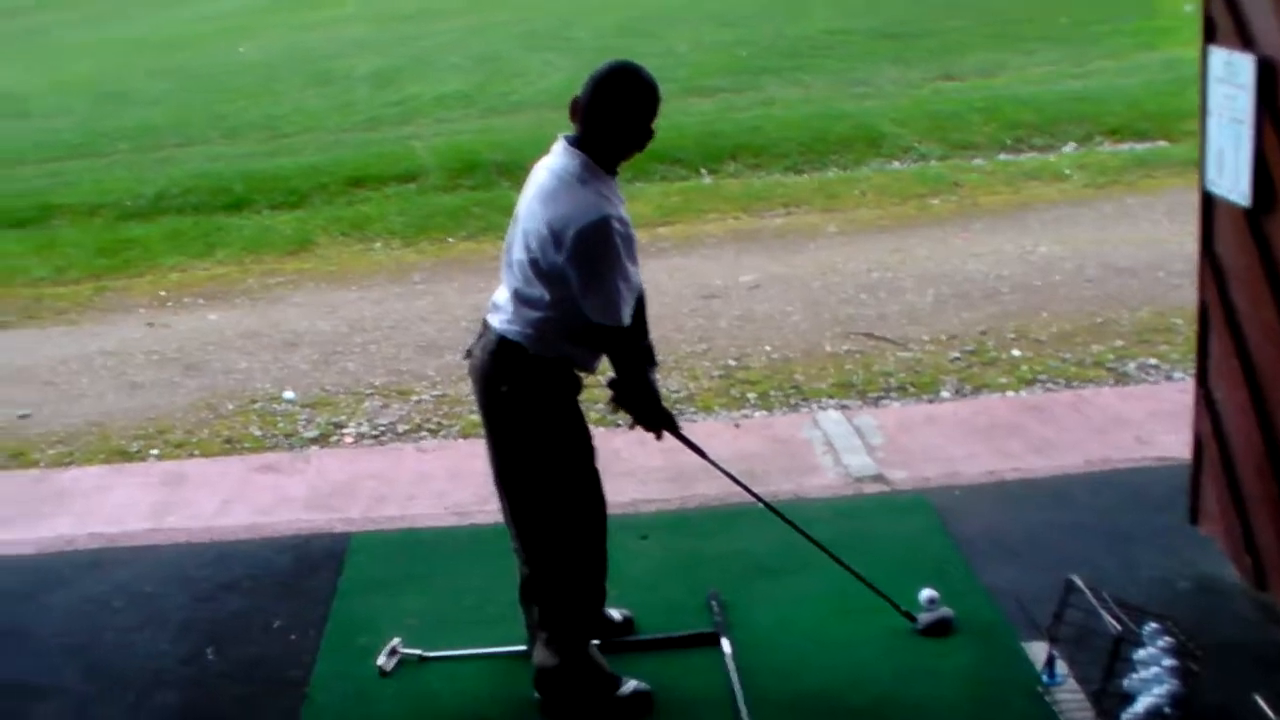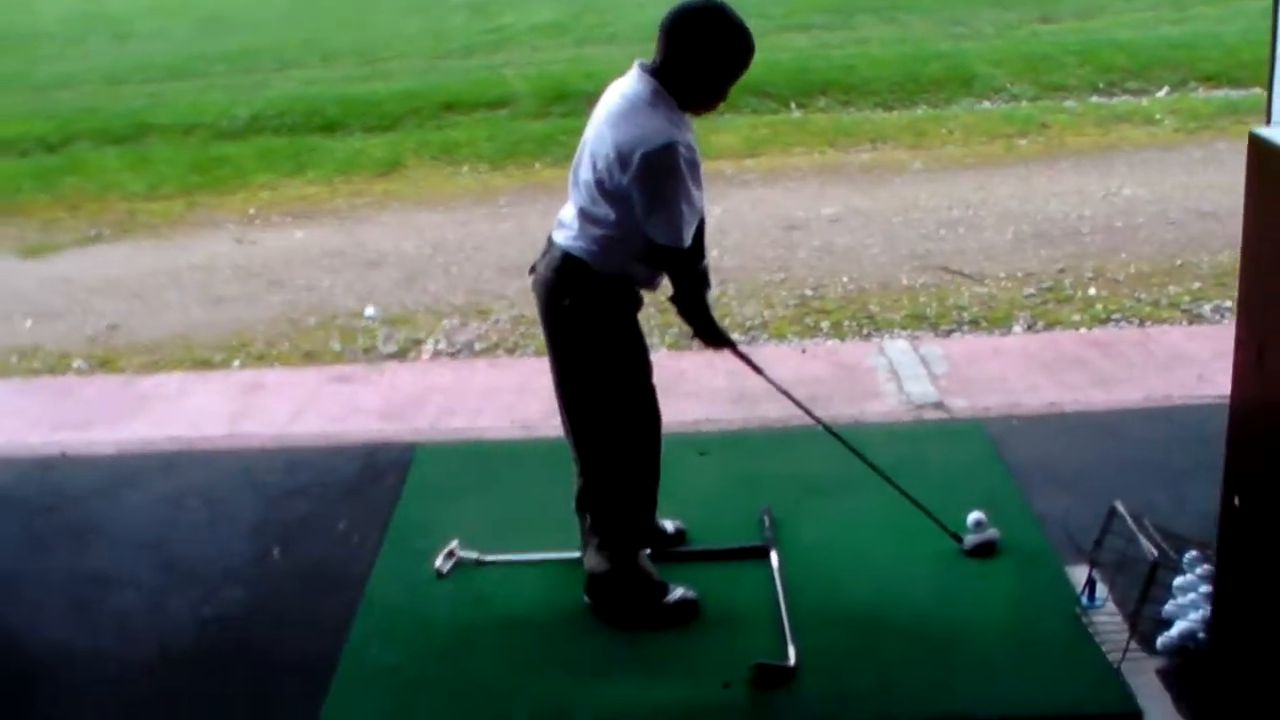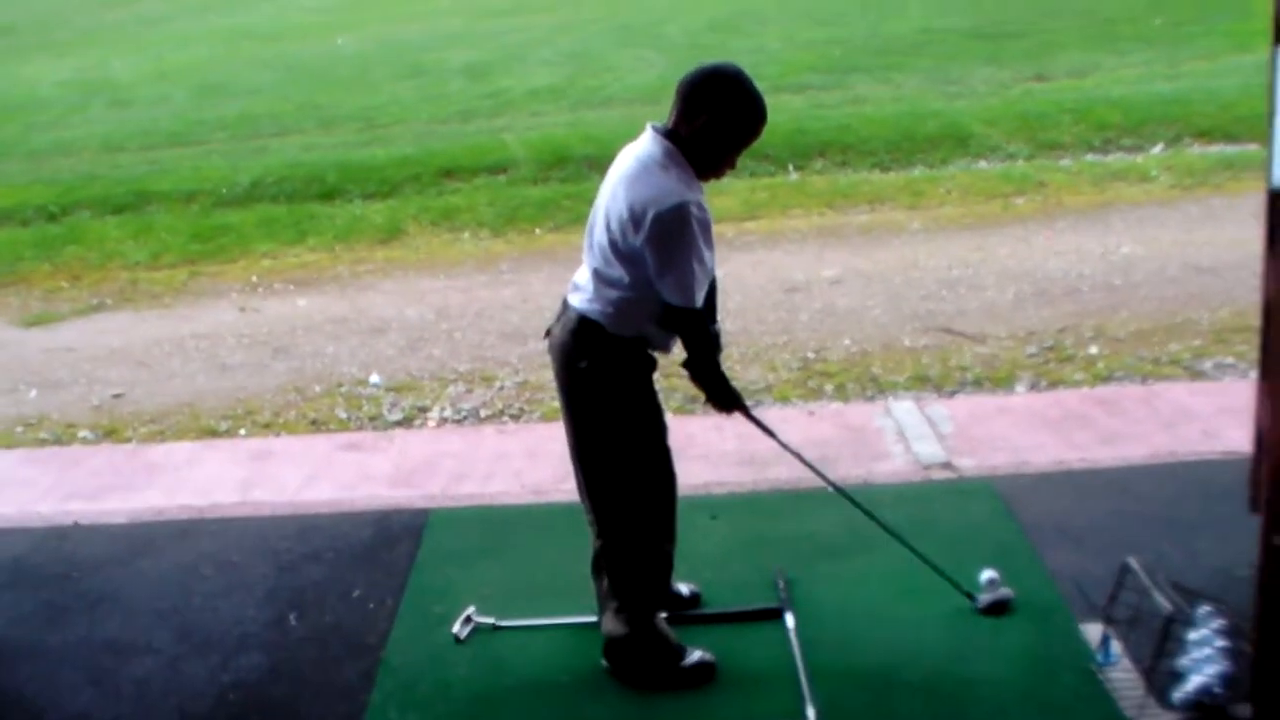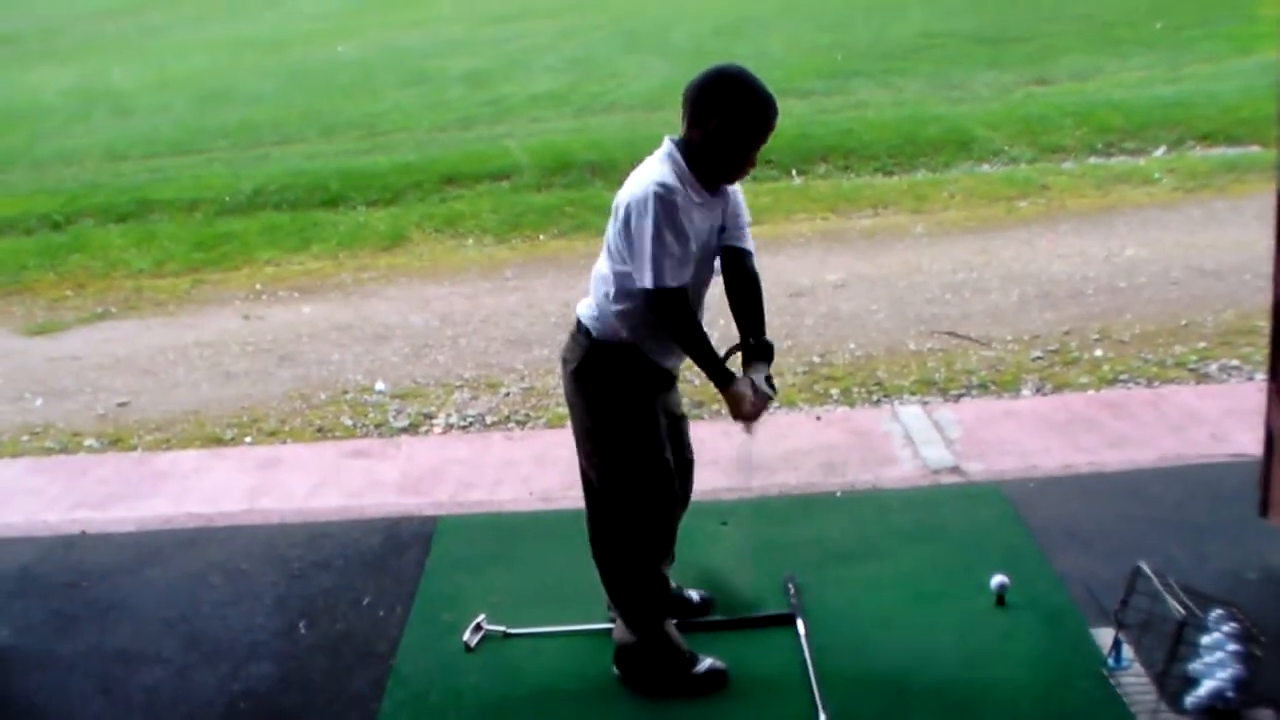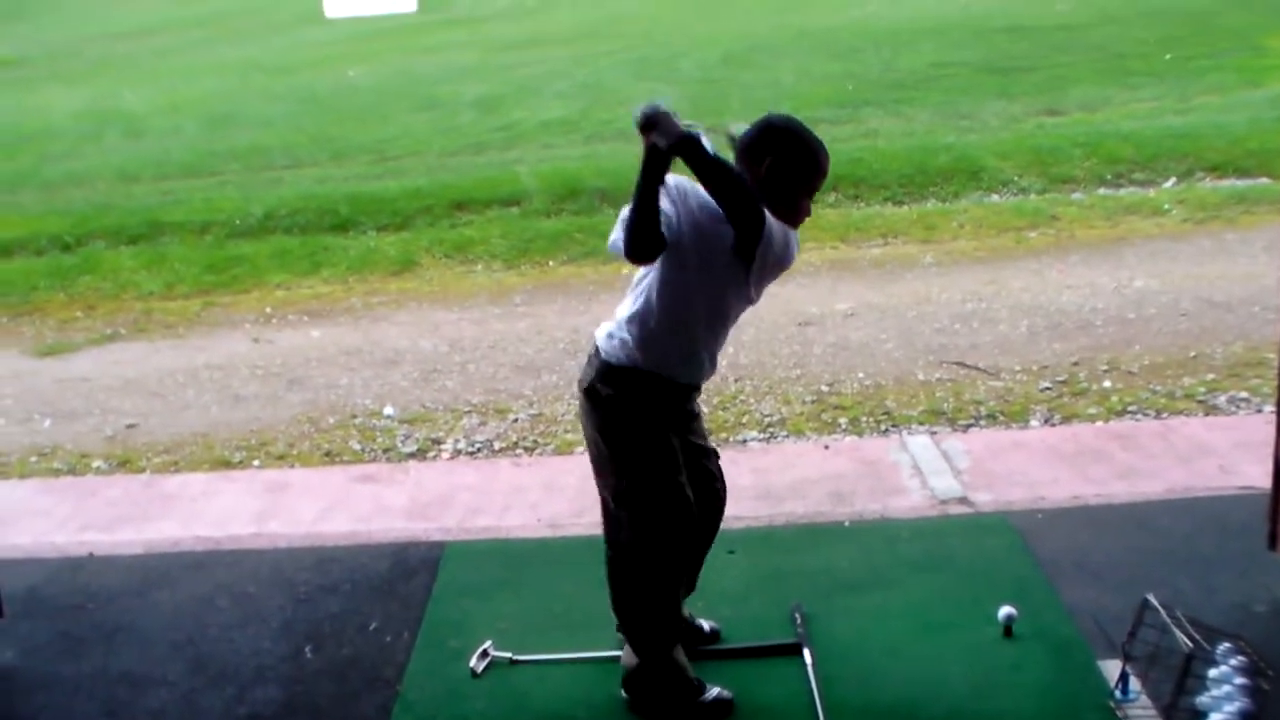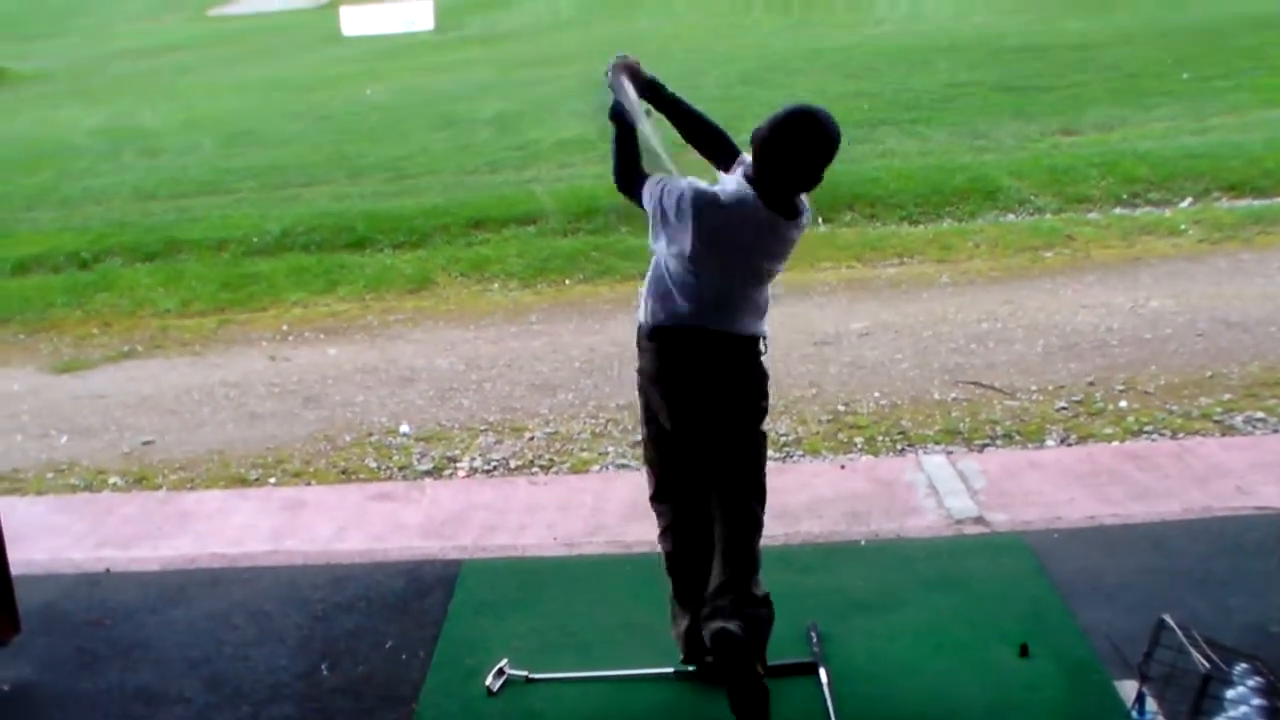
dt=0.5s
person 1, frame 1
left shoulder: (556, 169)
right shoulder: (596, 217)
right elbow: (614, 327)
left wrist: (638, 377)
right wrist: (642, 396)
left hip: (511, 354)
right hip: (528, 376)
left knee: (549, 512)
right knee: (566, 519)
left ankle: (570, 614)
person 1, frame 2
left shoulder: (630, 91)
right shoulder: (662, 141)
right elbow: (672, 247)
left wrist: (691, 292)
right wrist: (700, 313)
left hip: (575, 270)
right hip: (590, 292)
left knee: (614, 424)
right knee: (623, 432)
left ankle: (623, 524)
right ankle: (616, 575)
person 1, frame 3
left shoulder: (641, 153)
right shoulder: (676, 203)
right elbow: (681, 309)
left wrist: (705, 350)
right wrist: (712, 375)
left hip: (586, 333)
right hip: (606, 355)
left knee: (622, 488)
right knee: (640, 494)
left ankle: (638, 586)
right ankle: (634, 638)
person 1, frame 4
left shoulder: (720, 190)
right shoulder: (660, 194)
left elbow: (740, 271)
right elbow: (667, 304)
left wrist: (757, 355)
right wrist: (724, 381)
left hip: (645, 359)
right hip: (611, 364)
left knee: (671, 477)
right knee: (639, 502)
left ankle: (646, 592)
right ankle: (646, 646)
person 1, frame 5
left shoulder: (774, 237)
right shoulder: (678, 201)
left elbow: (744, 216)
right elbow: (641, 248)
left wrist: (689, 148)
right wrist: (656, 162)
left hip: (669, 390)
right hip: (624, 390)
left knee: (697, 509)
right knee: (663, 528)
left ankle: (656, 613)
person 1, frame 6
left shoulder: (696, 204)
right shoulder: (790, 221)
left elbow: (630, 184)
right elbow: (731, 159)
left wrist: (624, 111)
right wrist: (657, 94)
left hip: (666, 354)
right hip: (734, 363)
left knee: (677, 495)
right knee: (735, 504)
left ankle: (698, 627)
right ankle: (732, 623)
